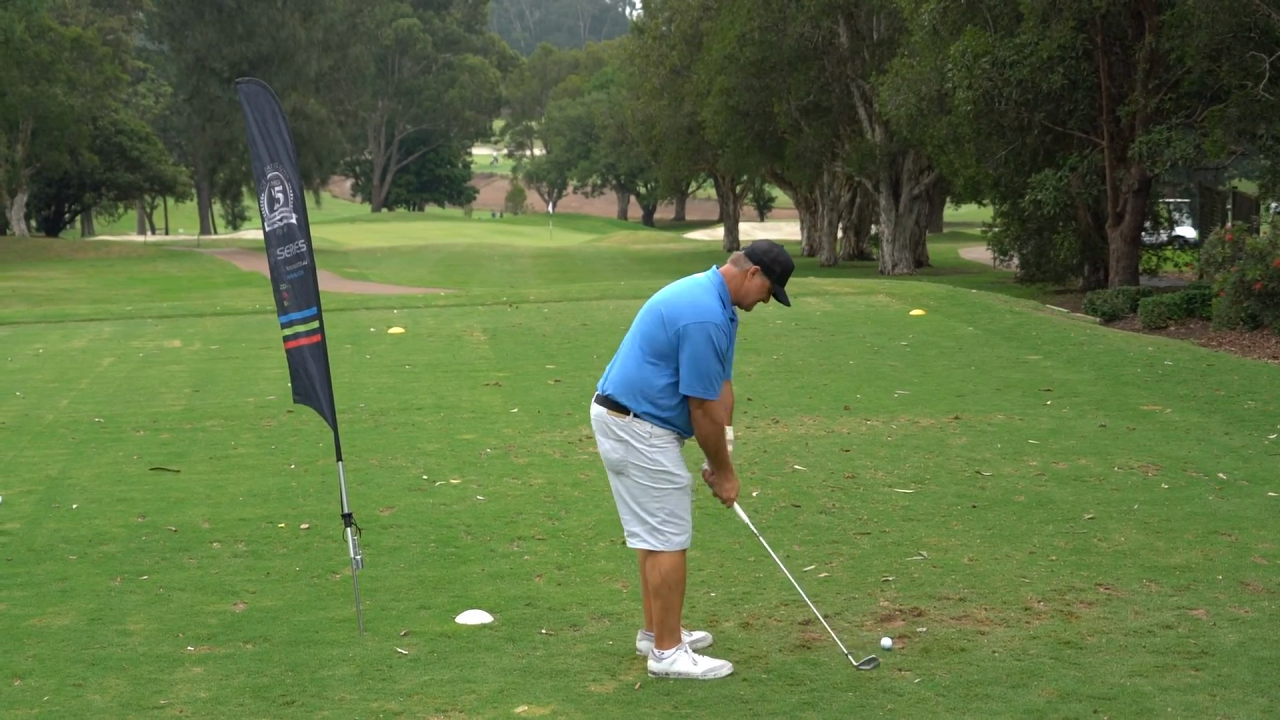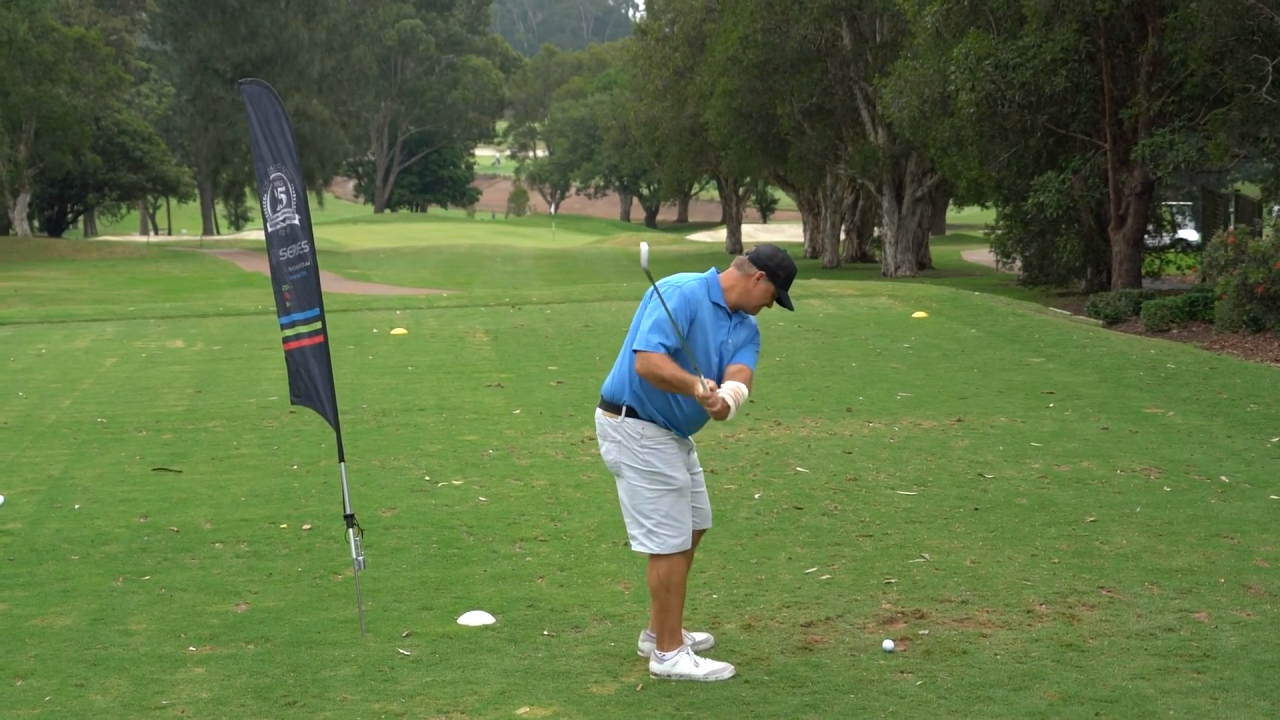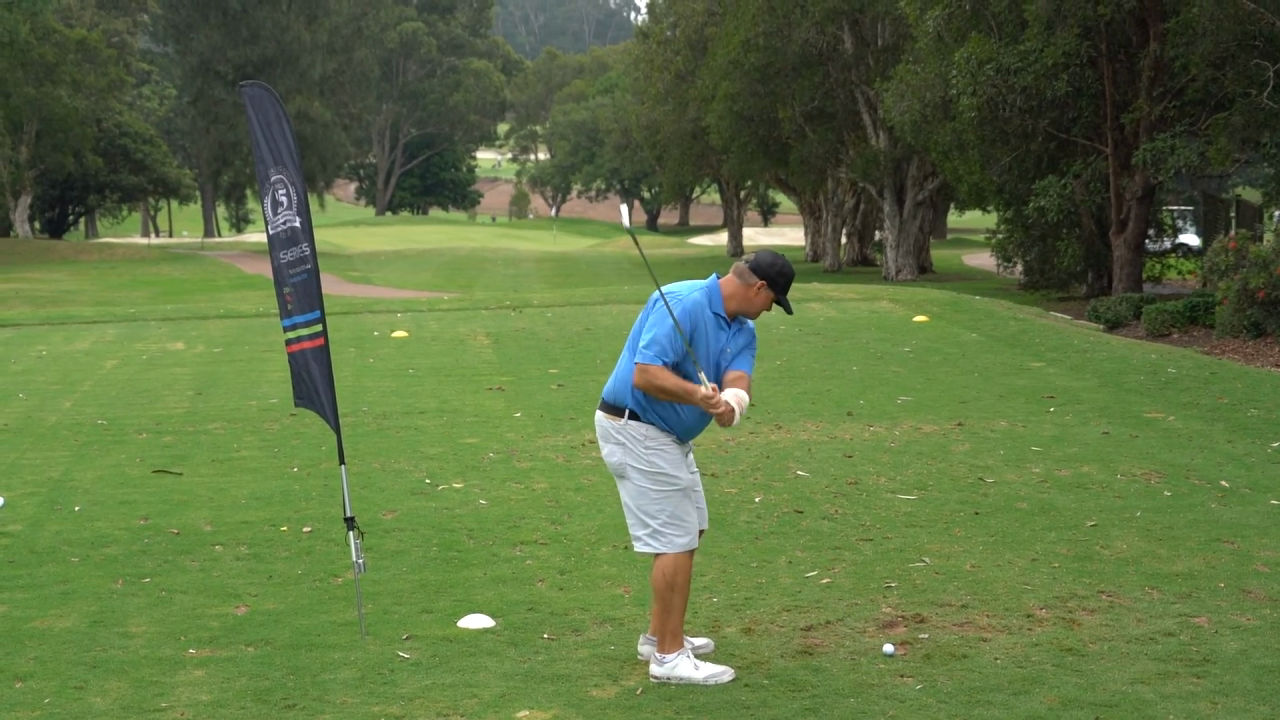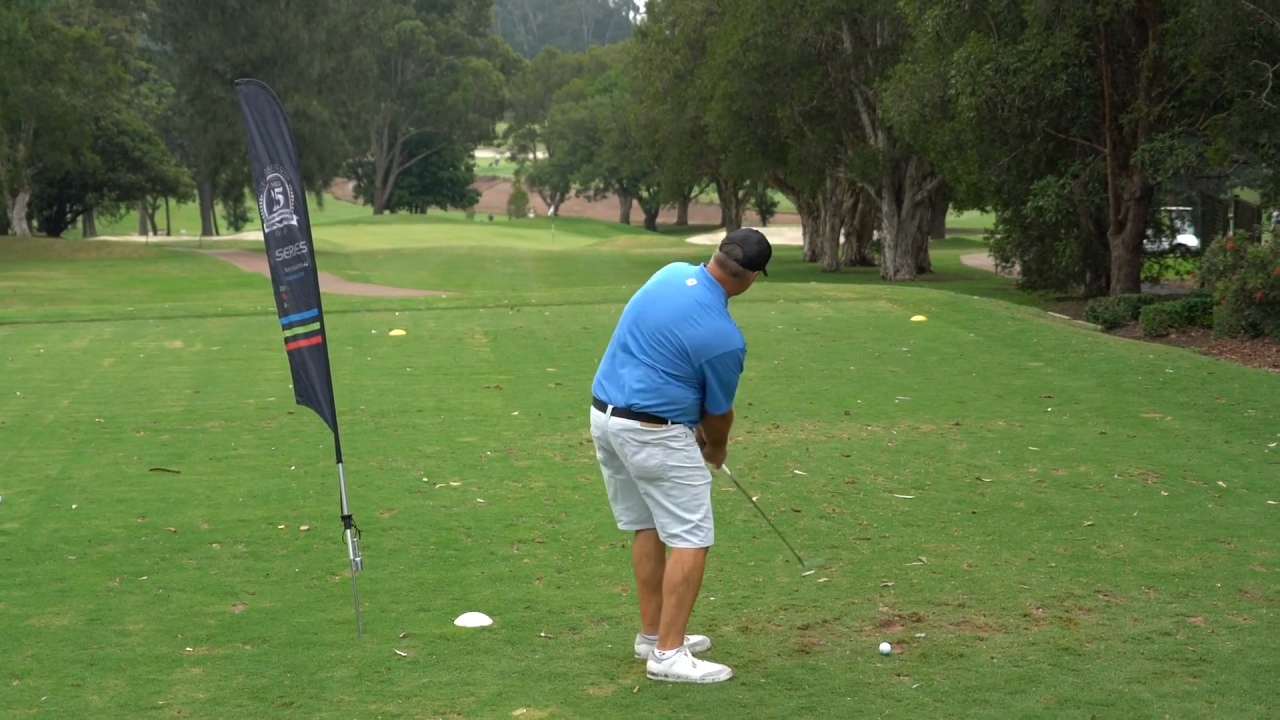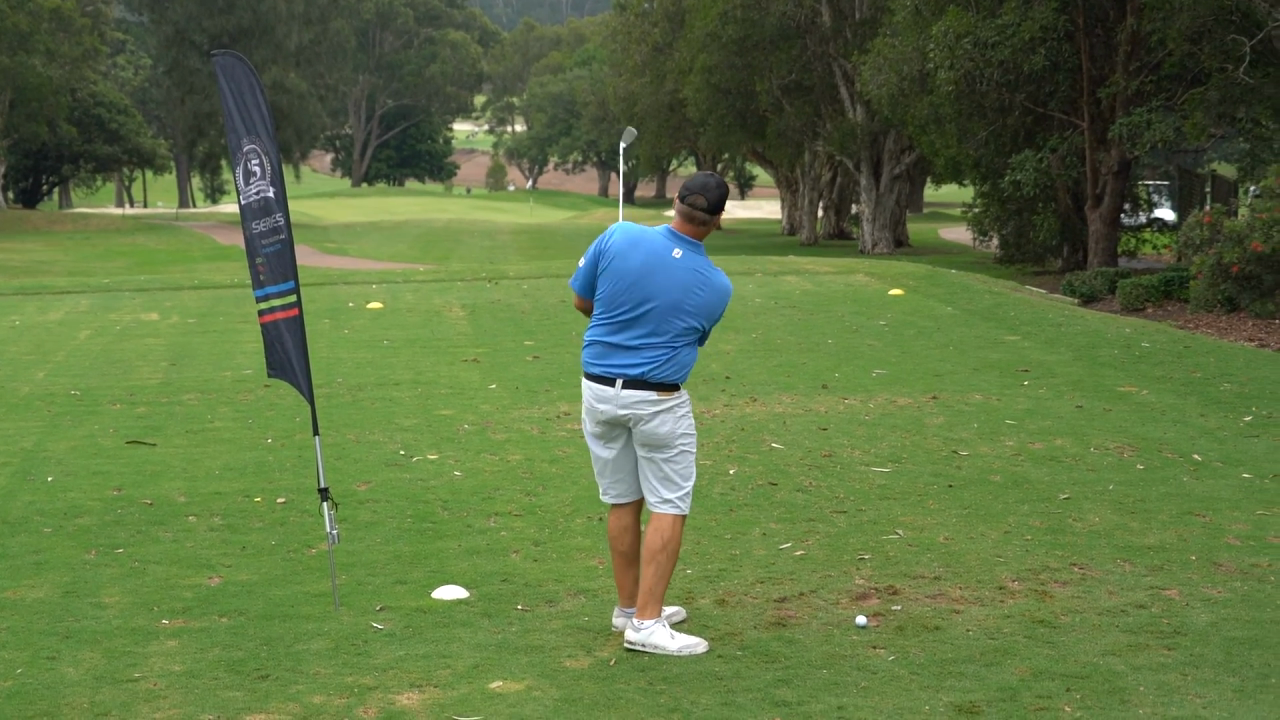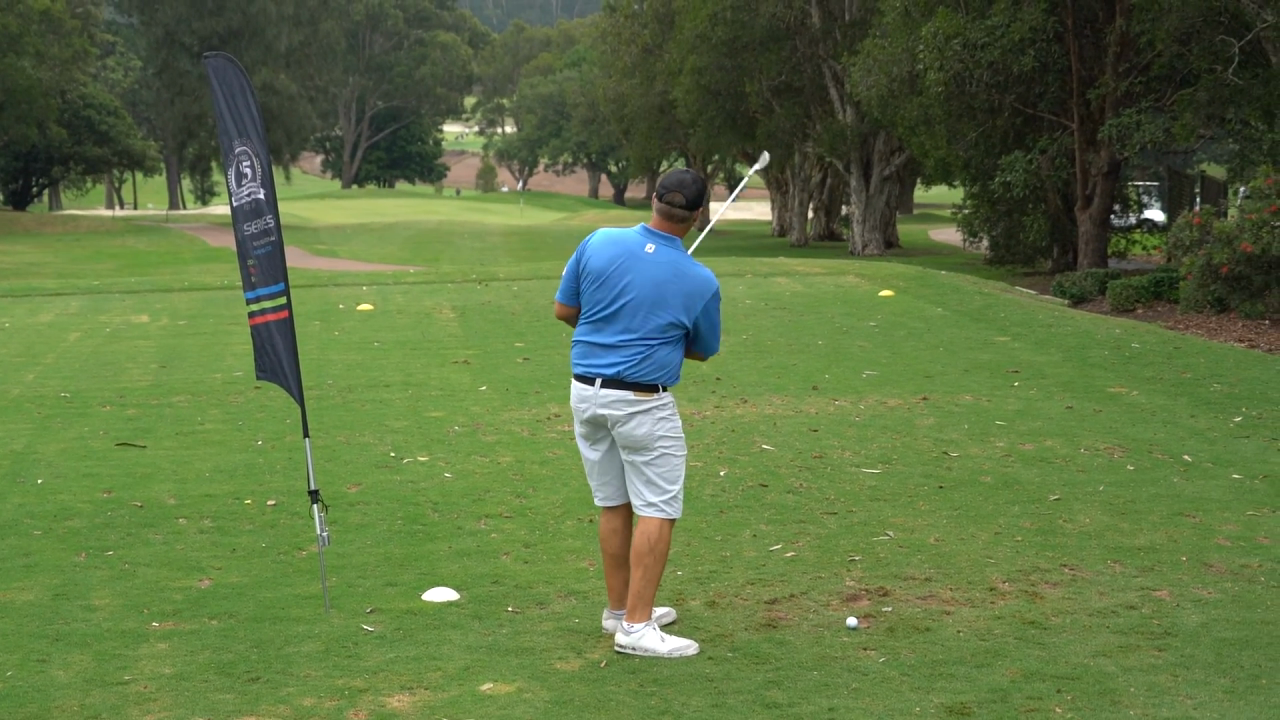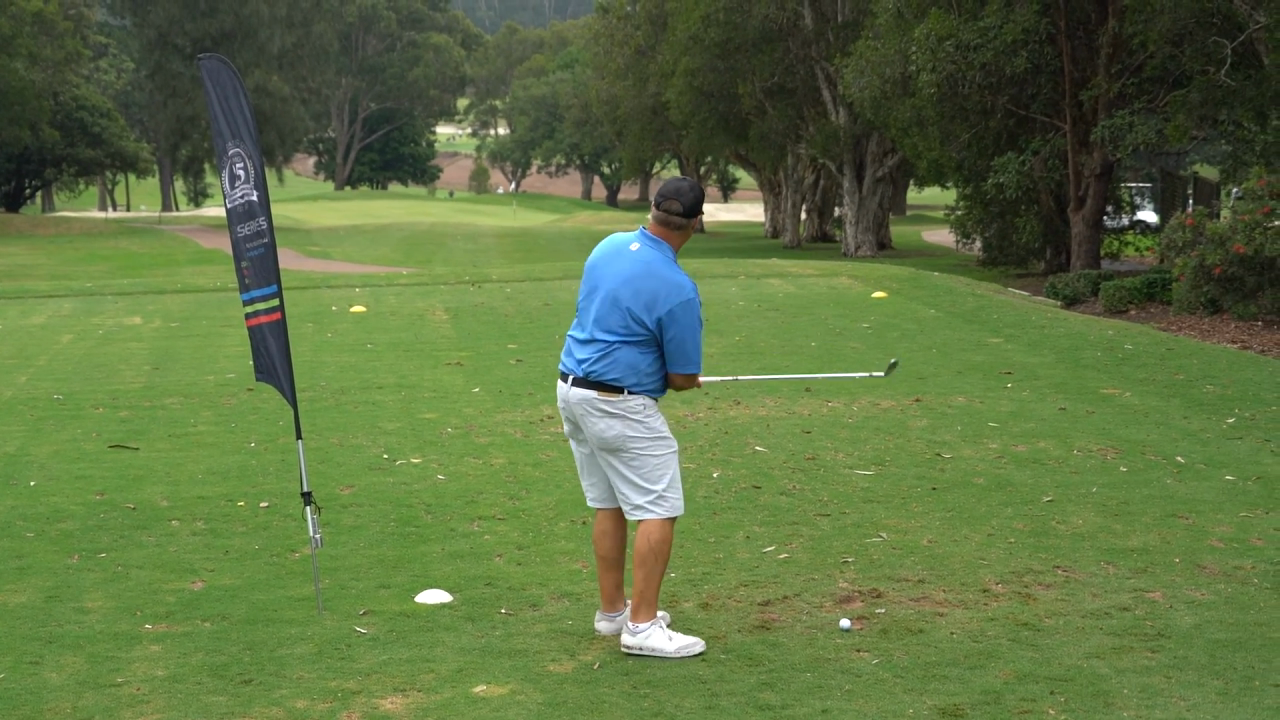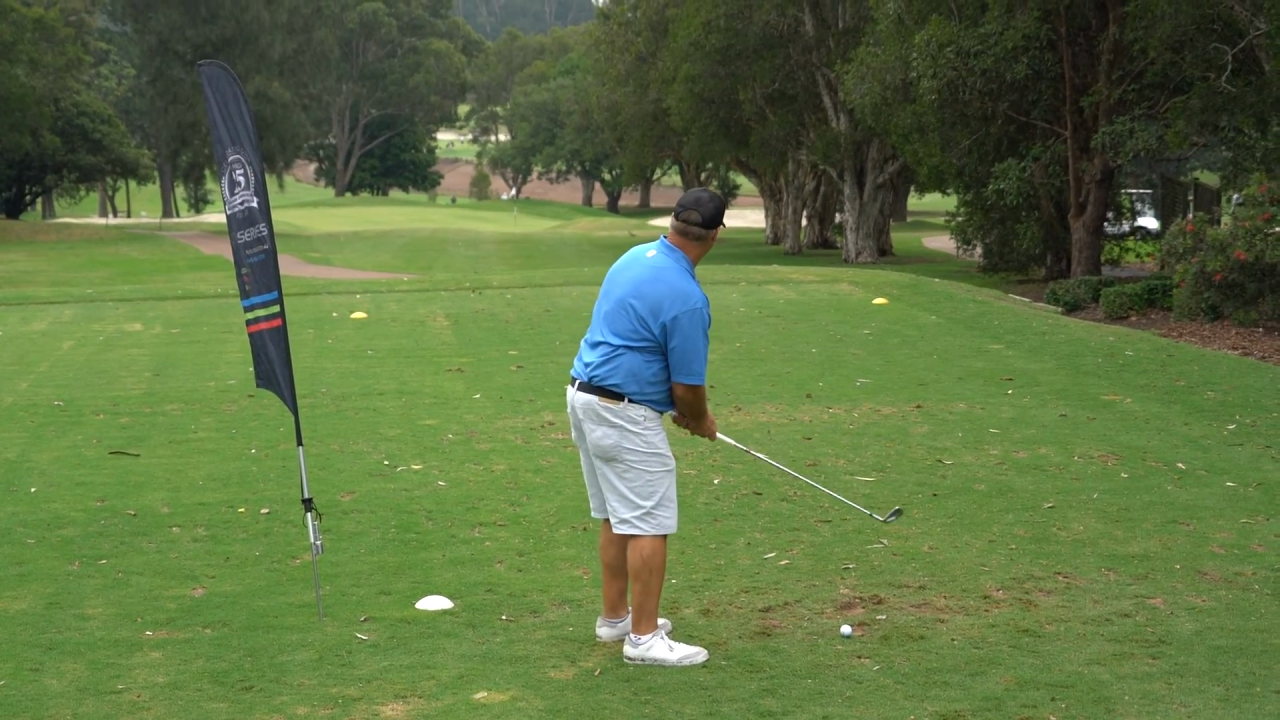
dt=0.3s
person 1, frame 1
left shoulder: (708, 296)
right shoulder: (705, 316)
left elbow: (721, 388)
right elbow: (702, 407)
left wrist: (723, 454)
right wrist: (724, 471)
left hip: (626, 419)
right hip: (637, 427)
left knee: (654, 533)
right knee: (668, 539)
left ankle: (656, 631)
right ankle: (667, 652)
person 1, frame 2
left shoulder: (746, 328)
right shoulder: (680, 292)
left elbow: (740, 379)
right elbow: (645, 362)
left wrist: (727, 396)
right wrist: (695, 386)
left hip: (671, 433)
right hip: (636, 429)
left knee: (691, 528)
right knee: (669, 541)
left ankle: (660, 631)
right ankle: (669, 653)
person 1, frame 3
left shoulder: (743, 331)
right shoulder: (683, 302)
left elbow: (738, 383)
right elbow: (645, 374)
left wrist: (729, 403)
right wrist: (698, 395)
left hip: (666, 435)
right hip: (637, 431)
left knee: (687, 533)
right knee: (675, 543)
left ankle: (659, 636)
right ankle: (670, 656)
person 1, frame 4
left shoulder: (672, 275)
right shoulder: (725, 338)
right elbow: (717, 414)
right wrist: (715, 451)
left hip: (606, 416)
right hip: (654, 433)
left knee: (647, 529)
right knee: (689, 540)
left ankle: (653, 634)
right ankle: (668, 653)
person 1, frame 5
left shoulder: (617, 238)
right shoulder: (716, 287)
left elbow: (581, 300)
left hip: (598, 389)
right hip: (658, 401)
left knee: (623, 501)
right knee: (668, 507)
left ankle: (630, 606)
right ankle: (646, 623)
person 1, frame 6
left shoulder: (598, 242)
right shoulder: (700, 282)
left elbow: (564, 312)
right elbow: (701, 352)
left hip: (588, 392)
right hip: (642, 403)
left knee: (615, 505)
right knee: (658, 511)
left ankle: (621, 608)
right ankle: (636, 626)
person 1, frame 7
left shoulder: (608, 247)
right shoulder: (677, 288)
right elbow: (683, 377)
right wrist: (678, 375)
left hip: (575, 390)
right hip: (619, 404)
left knee: (609, 505)
right knee: (657, 511)
left ankle: (612, 610)
right ankle: (643, 625)
person 1, frame 8
left shoulder: (635, 257)
right shoulder: (687, 298)
right elbow: (686, 388)
left wrist: (683, 411)
right wrist: (701, 420)
left hip: (585, 396)
right hip: (623, 413)
left knee: (617, 517)
right knee: (649, 524)
left ankle: (615, 617)
right ankle: (644, 637)
